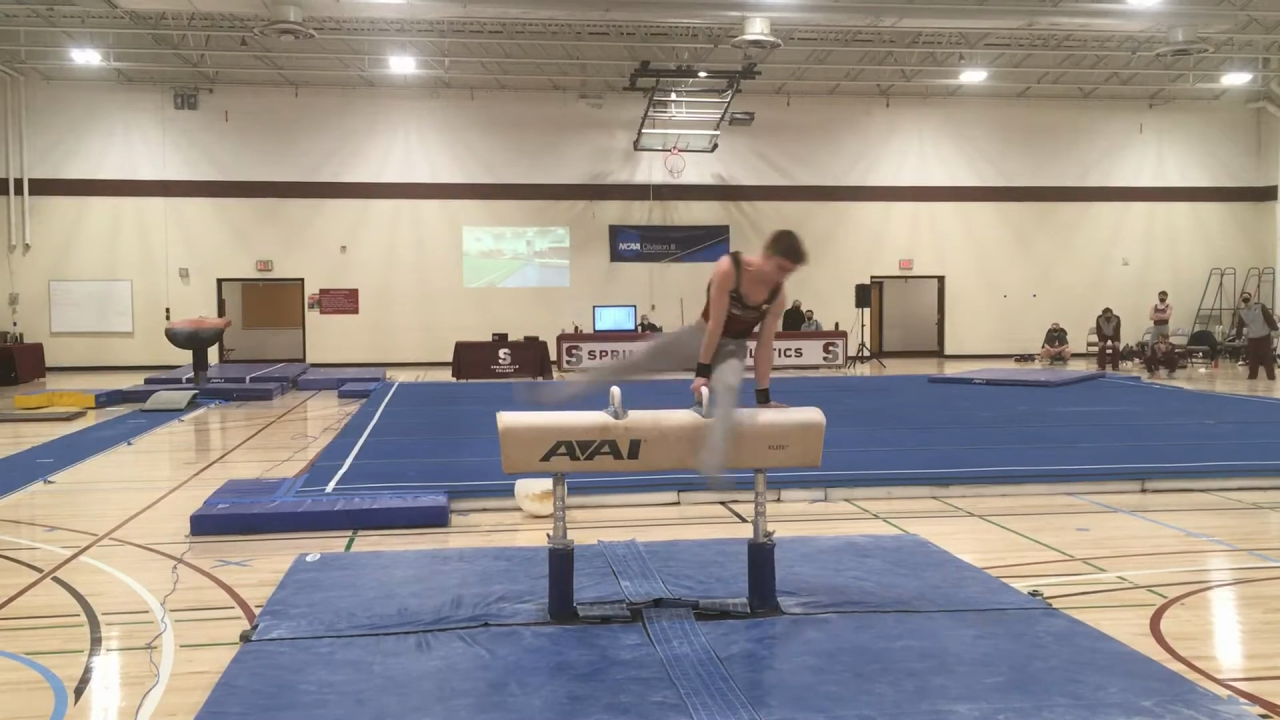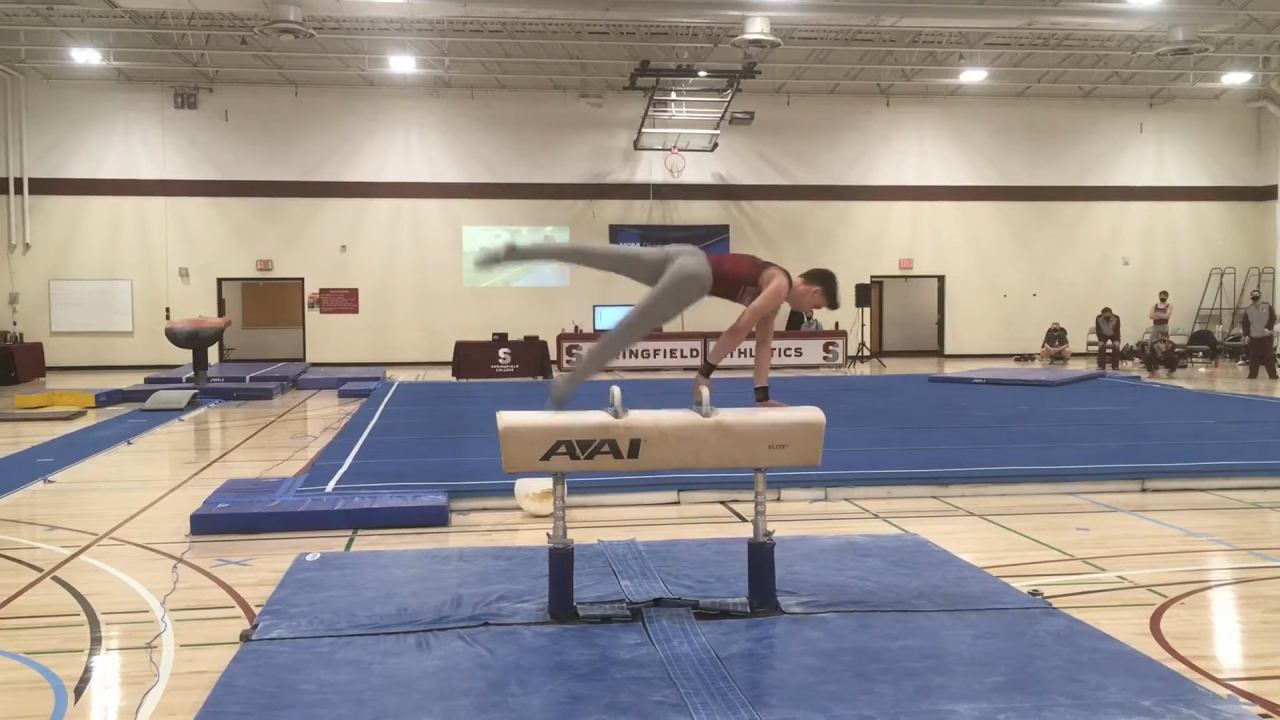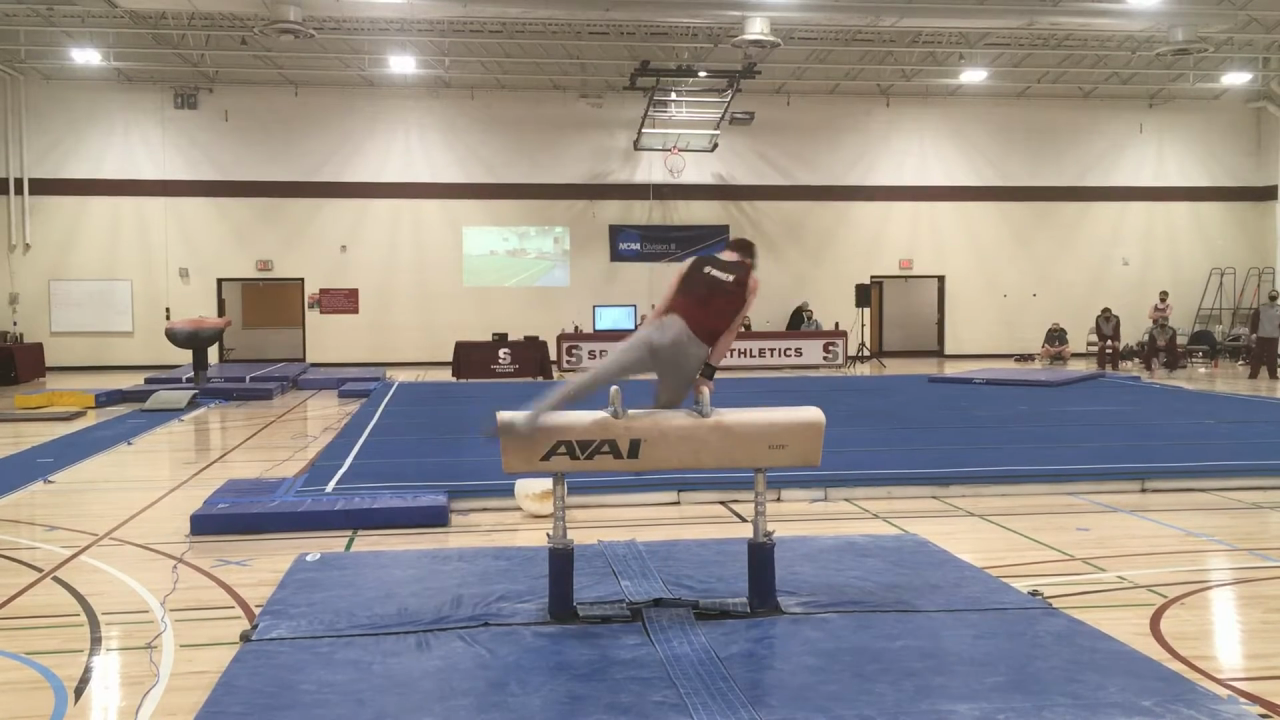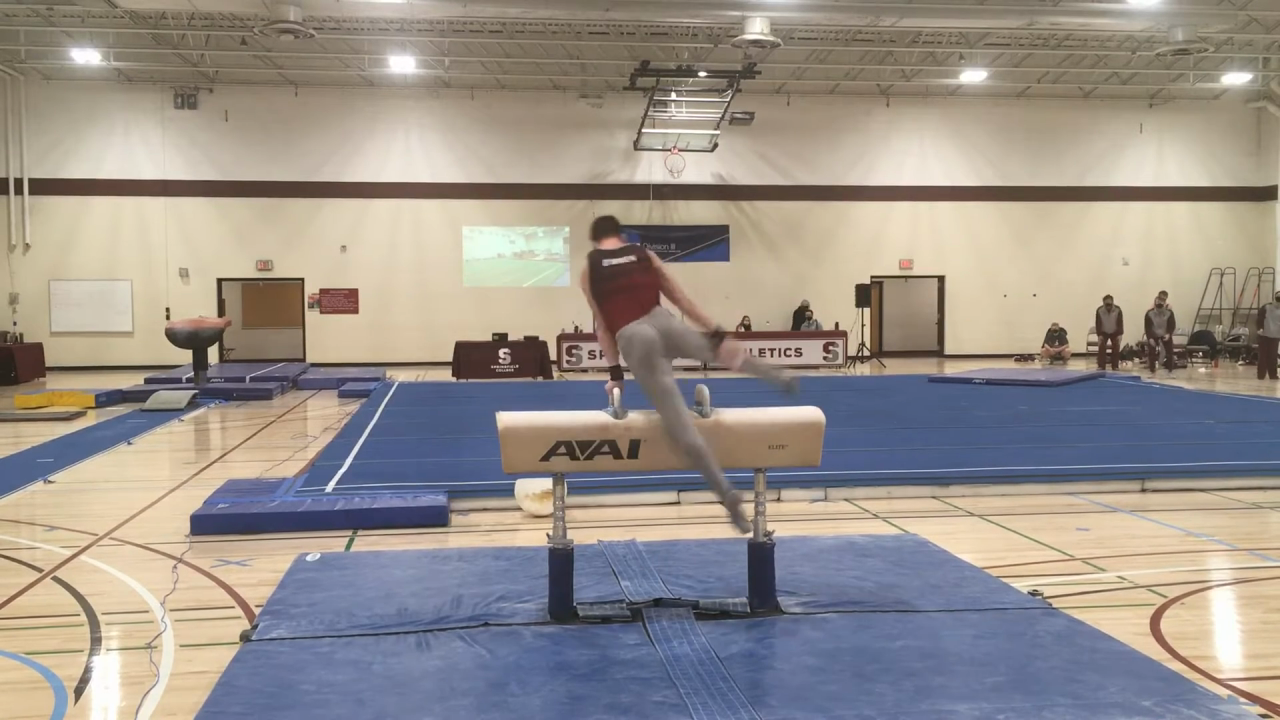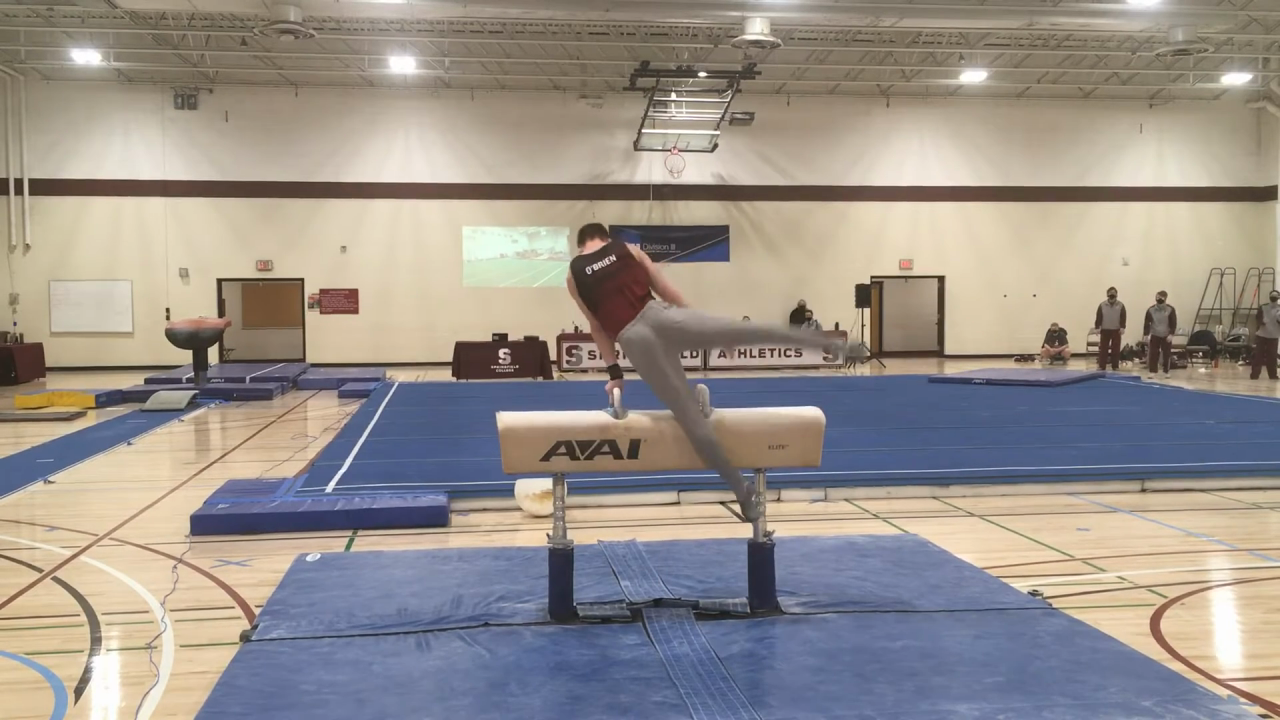
dt=0.4s
person 1, frame 1
left shoulder: (780, 295)
right shoulder: (728, 268)
left elbow: (766, 347)
right elbow: (715, 324)
left wrist: (764, 398)
right wrist: (701, 372)
left hip: (733, 350)
right hip: (702, 337)
left knee: (727, 393)
right knee: (627, 363)
left ankle: (712, 464)
right ankle: (549, 392)
person 1, frame 2
left shoulder: (771, 301)
right shoulder: (780, 286)
left elbow: (763, 345)
right elbow: (739, 331)
left wrist: (762, 396)
right wrist: (706, 372)
left hip: (685, 260)
right hip: (693, 271)
left knee: (598, 256)
right knee: (628, 330)
left ankle: (518, 251)
right ankle: (566, 384)
person 1, frame 3
left shoulder: (695, 264)
right shoulder: (750, 281)
right elbow: (729, 333)
left wrist: (640, 336)
right wrist: (708, 373)
left hip: (660, 330)
right hip: (688, 353)
left knee: (596, 376)
right knee: (665, 411)
left ankle: (532, 414)
person 1, frame 4
left shoulder: (589, 269)
right shoulder: (641, 254)
left elbow: (603, 326)
right elbow: (679, 298)
left wrist: (614, 373)
right wrist: (718, 335)
left hip: (637, 341)
right hip: (662, 324)
left knee: (680, 423)
right knee: (716, 348)
left ankle: (728, 495)
right ankle: (779, 378)
person 1, frame 5
left shoulder: (575, 274)
right shoulder: (627, 249)
left elbow: (599, 329)
right elbow: (666, 290)
left wrist: (614, 373)
left hip: (636, 339)
right hip: (661, 317)
left knee: (691, 417)
right knee: (745, 331)
left ankle: (741, 489)
right ankle: (826, 344)
